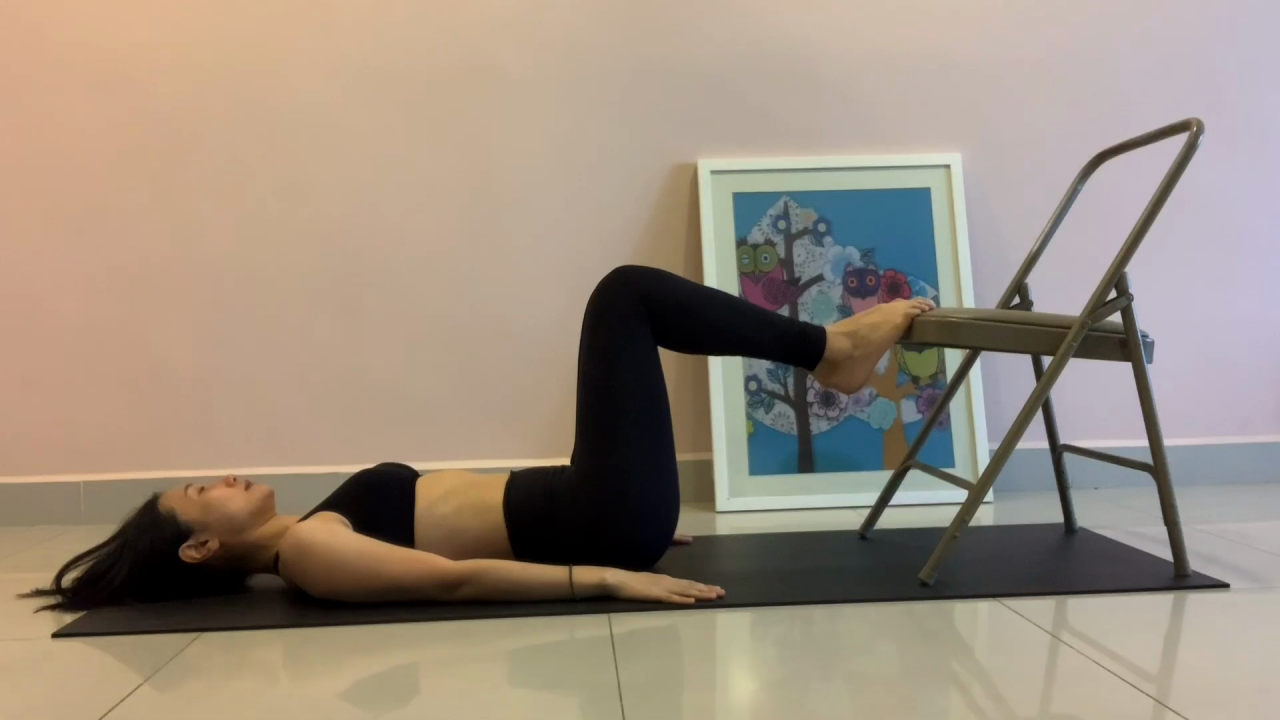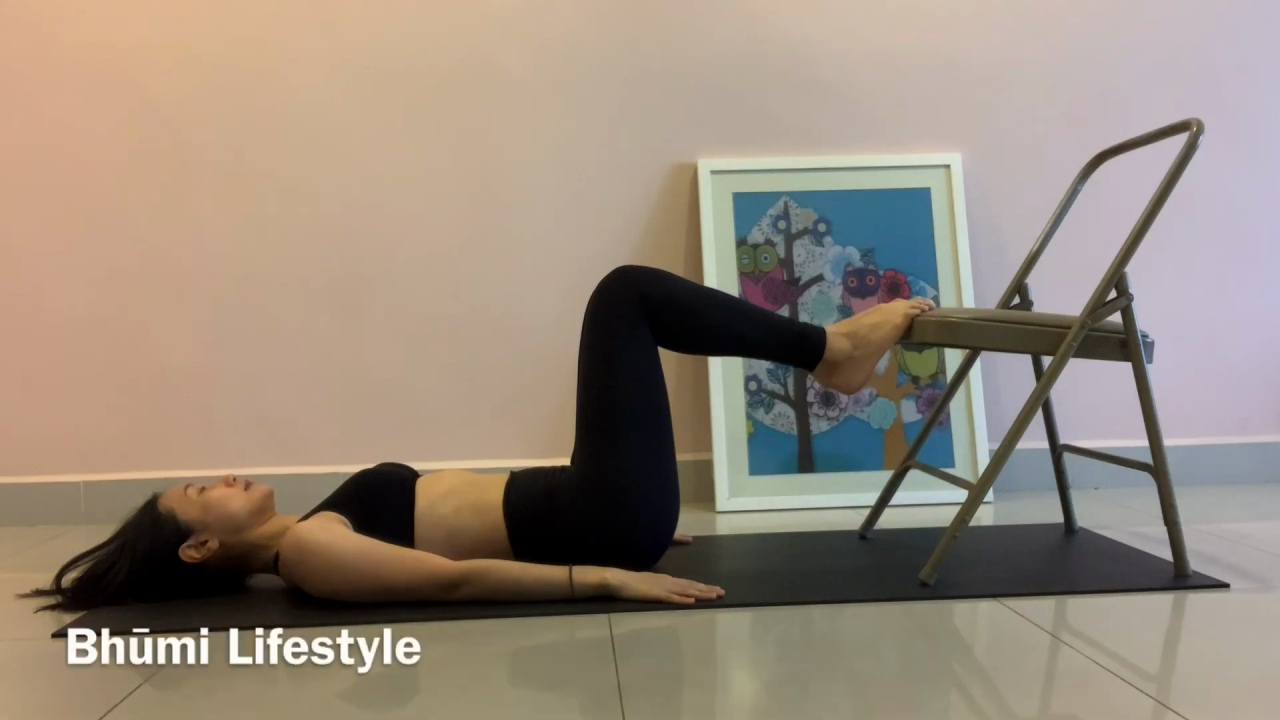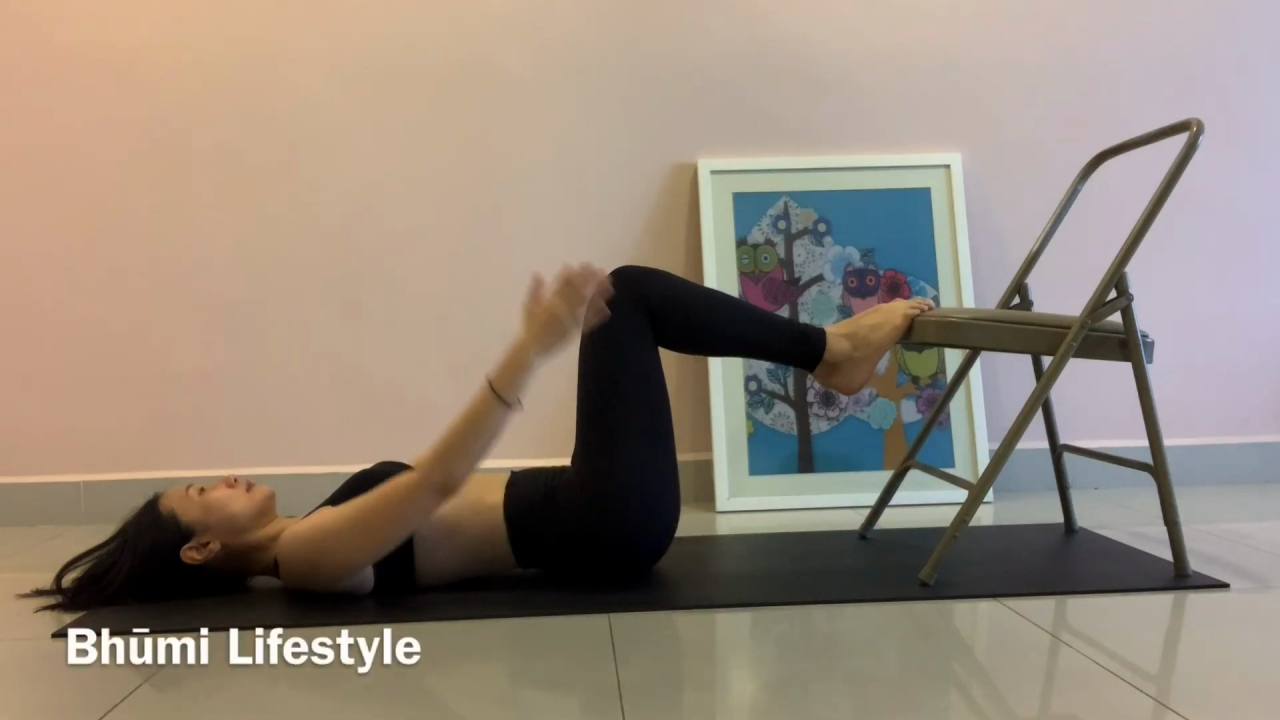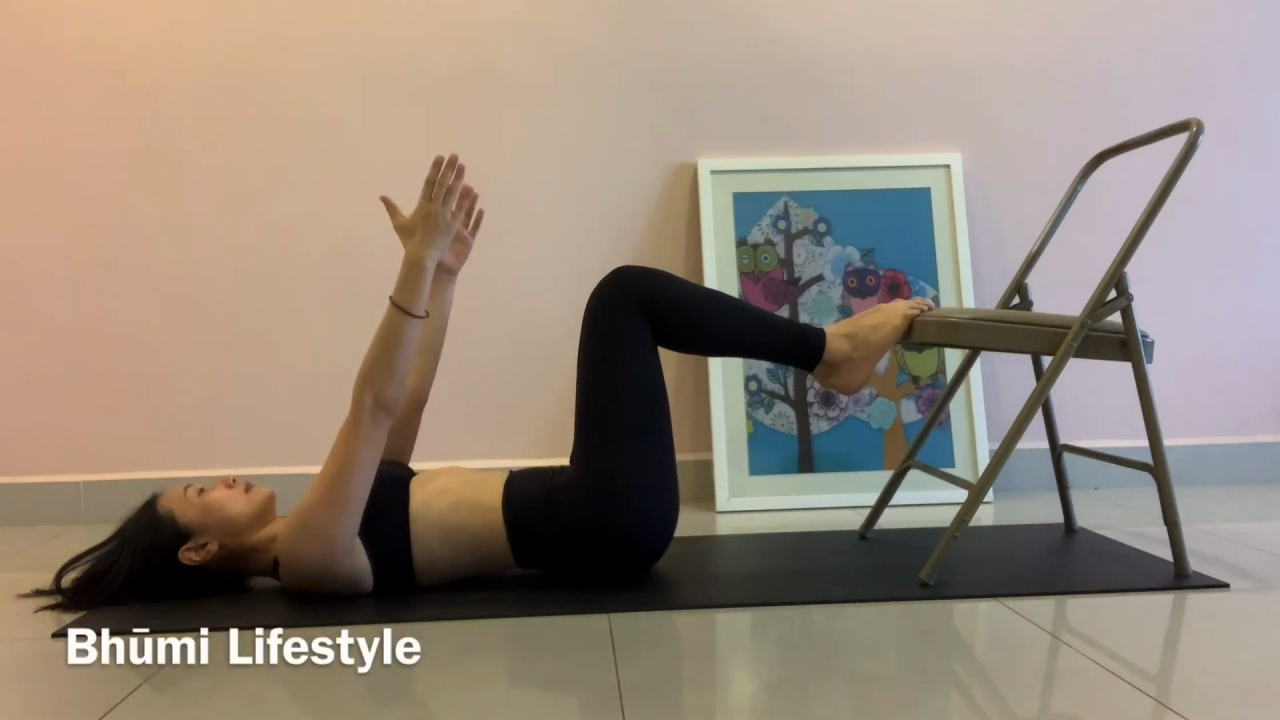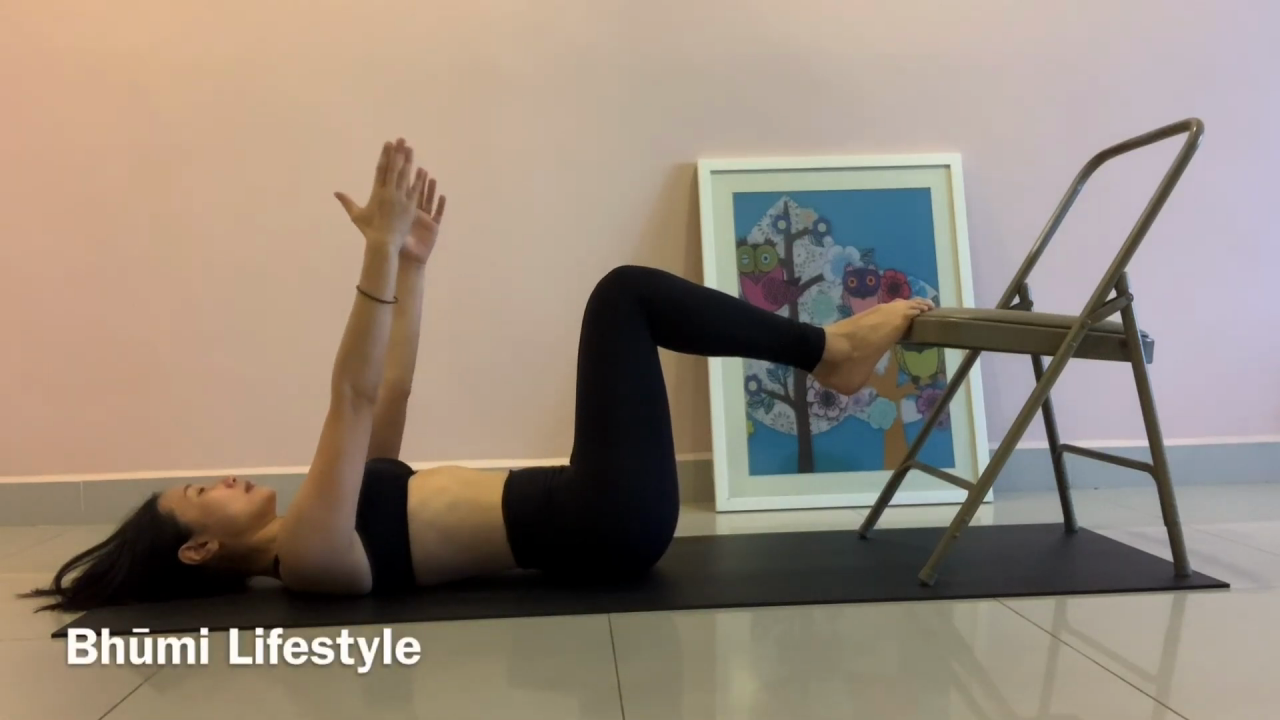
dt=0.4s
person 1, frame 1
left shoulder: (314, 531)
right shoulder: (306, 553)
right elbow: (451, 577)
right wrist: (604, 576)
left hip: (592, 510)
right hip: (599, 519)
left knee: (631, 298)
right knee: (623, 296)
left ankle: (826, 350)
right ankle: (828, 347)
person 1, frame 2
left shoulder: (317, 535)
right shoulder: (305, 553)
right elbow: (452, 581)
right wrist: (607, 577)
left hip: (589, 510)
right hip: (601, 522)
left knee: (630, 299)
right knee: (624, 295)
left ankle: (825, 352)
right ankle: (827, 347)
person 1, frame 3
left shoulder: (314, 535)
right shoulder: (306, 555)
left elbow: (433, 484)
right elbow: (437, 486)
left wrist: (534, 350)
right wrist: (528, 351)
left hip: (584, 514)
right hip: (604, 525)
left knee: (623, 310)
right knee: (624, 299)
left ankle: (824, 353)
right ankle: (829, 347)
person 1, frame 4
left shoulder: (318, 538)
right shoulder: (308, 555)
left elbow: (405, 407)
right elbow: (373, 407)
left wrist: (443, 274)
right wrist: (415, 264)
left hip: (595, 516)
right hip: (606, 523)
left knee: (629, 297)
right knee: (622, 296)
left ankle: (823, 352)
right ankle: (826, 349)
person 1, frame 5
left shoulder: (312, 538)
right shoulder: (311, 555)
left elbow: (387, 398)
right elbow: (353, 398)
left wrist: (411, 262)
right wrist: (378, 249)
left hip: (594, 515)
right hip: (606, 521)
left knee: (629, 298)
right knee: (622, 295)
left ankle: (823, 351)
right ankle: (826, 348)
